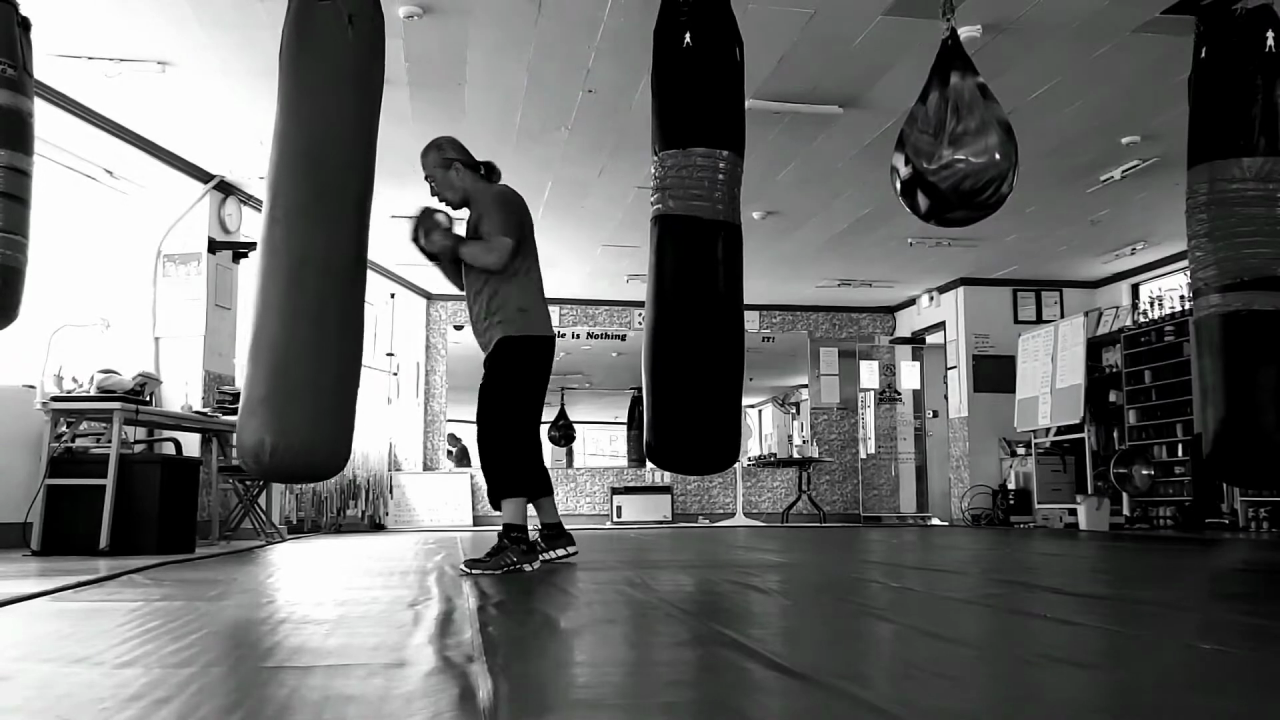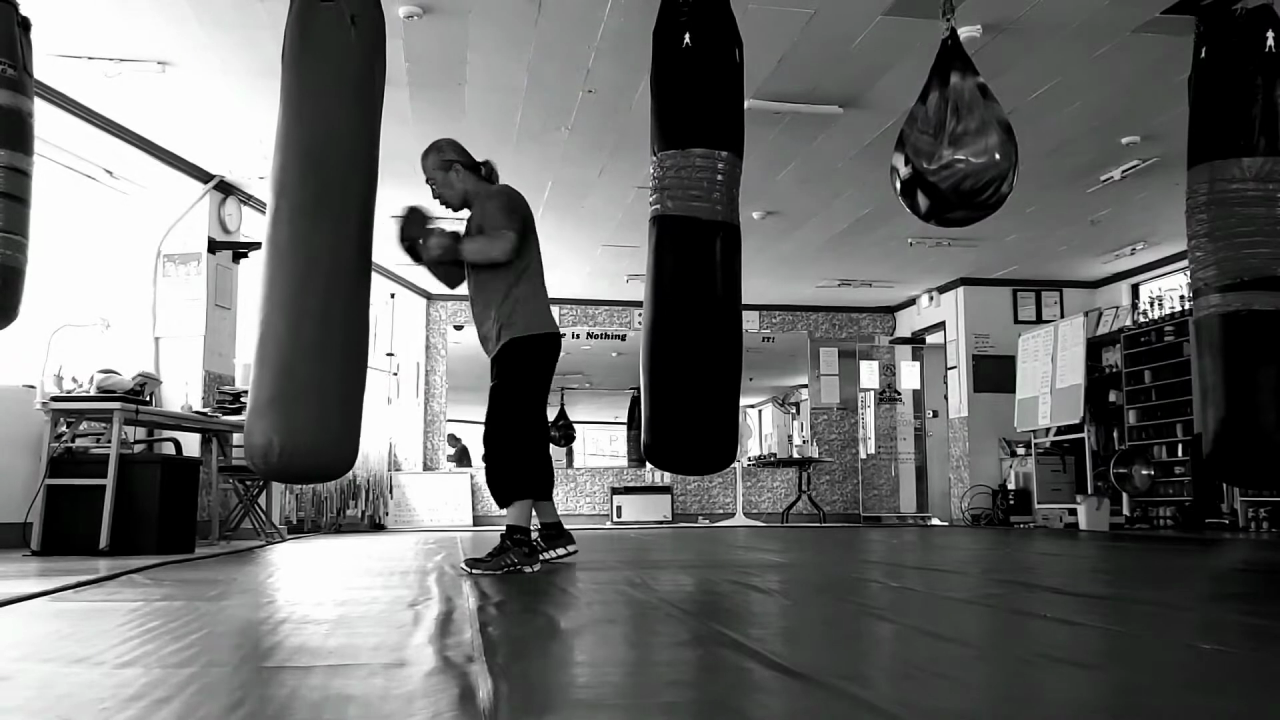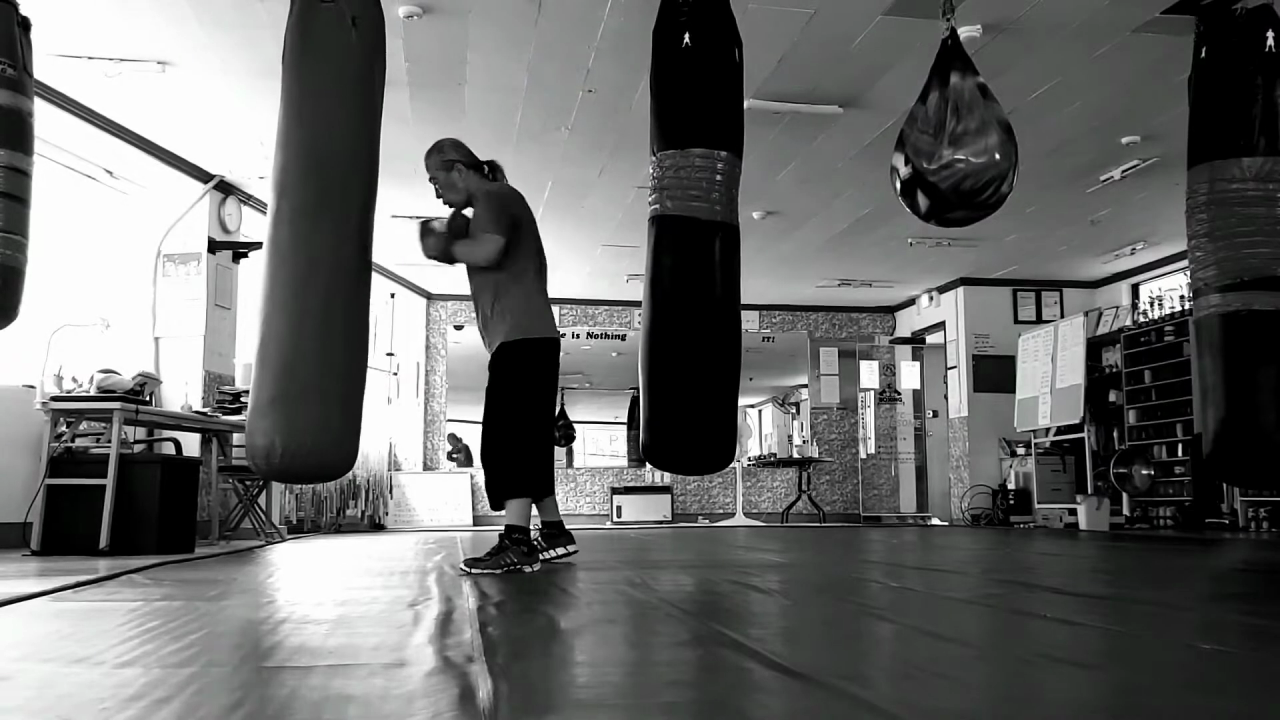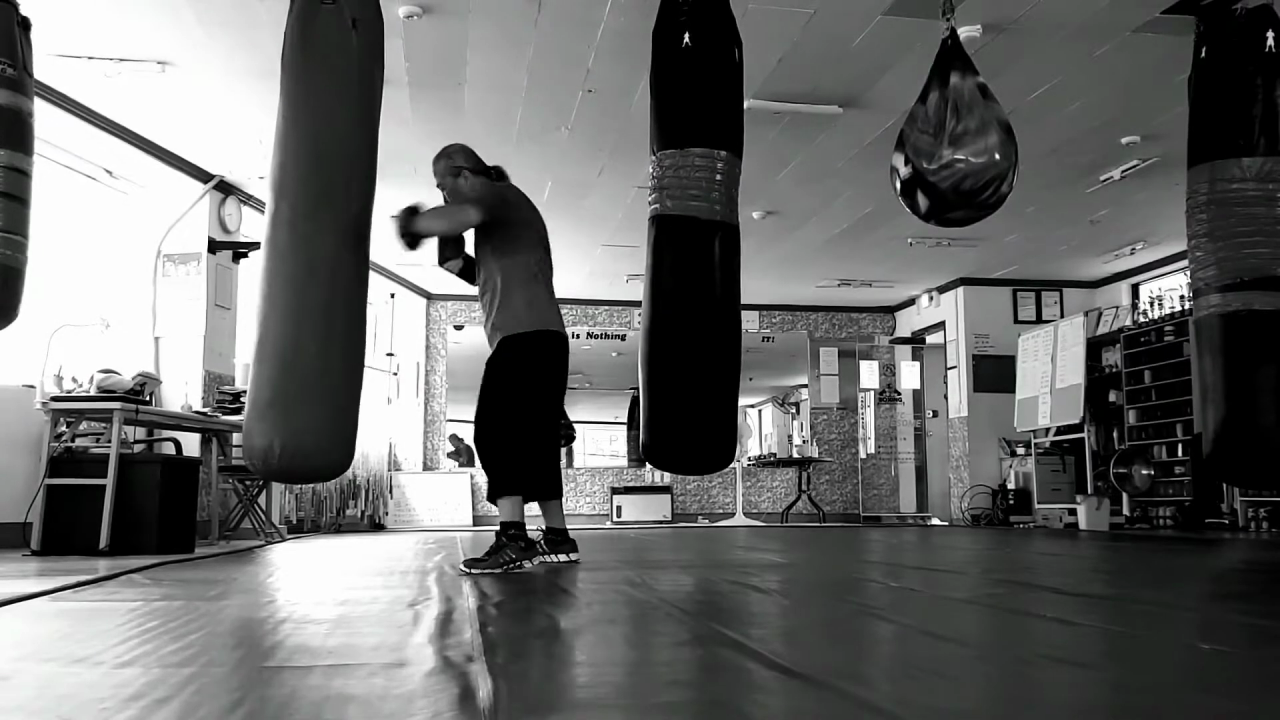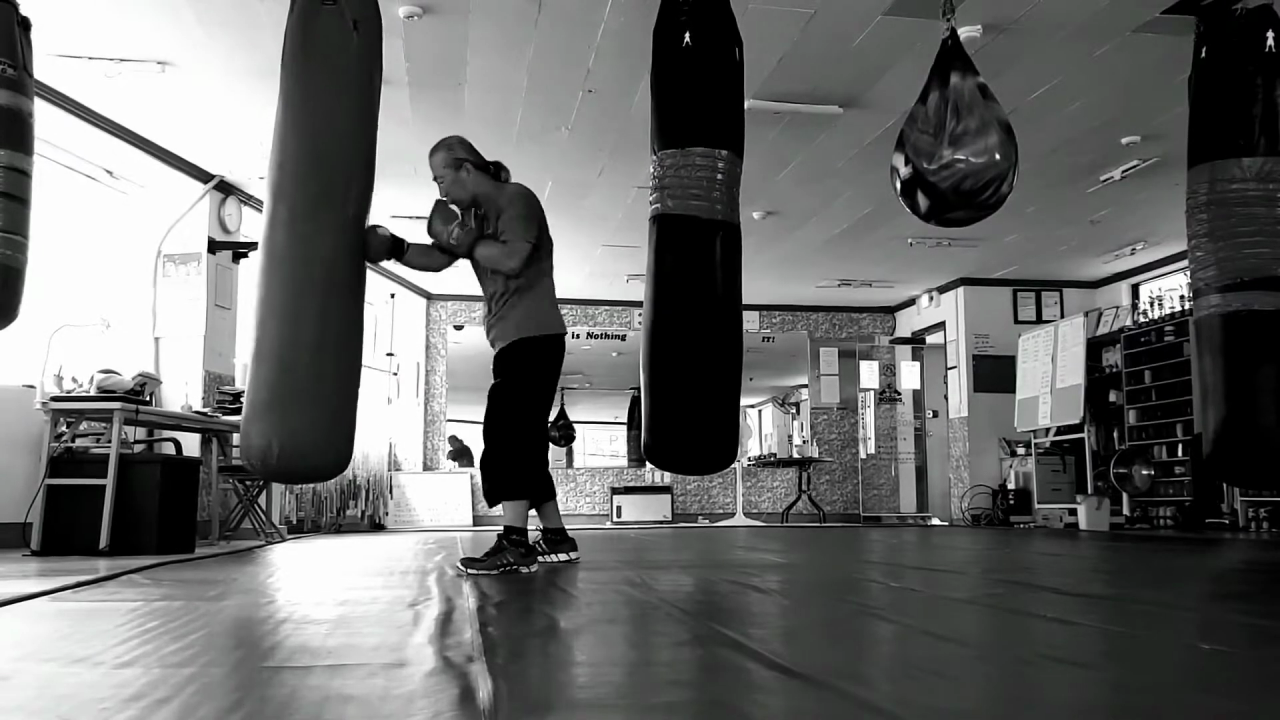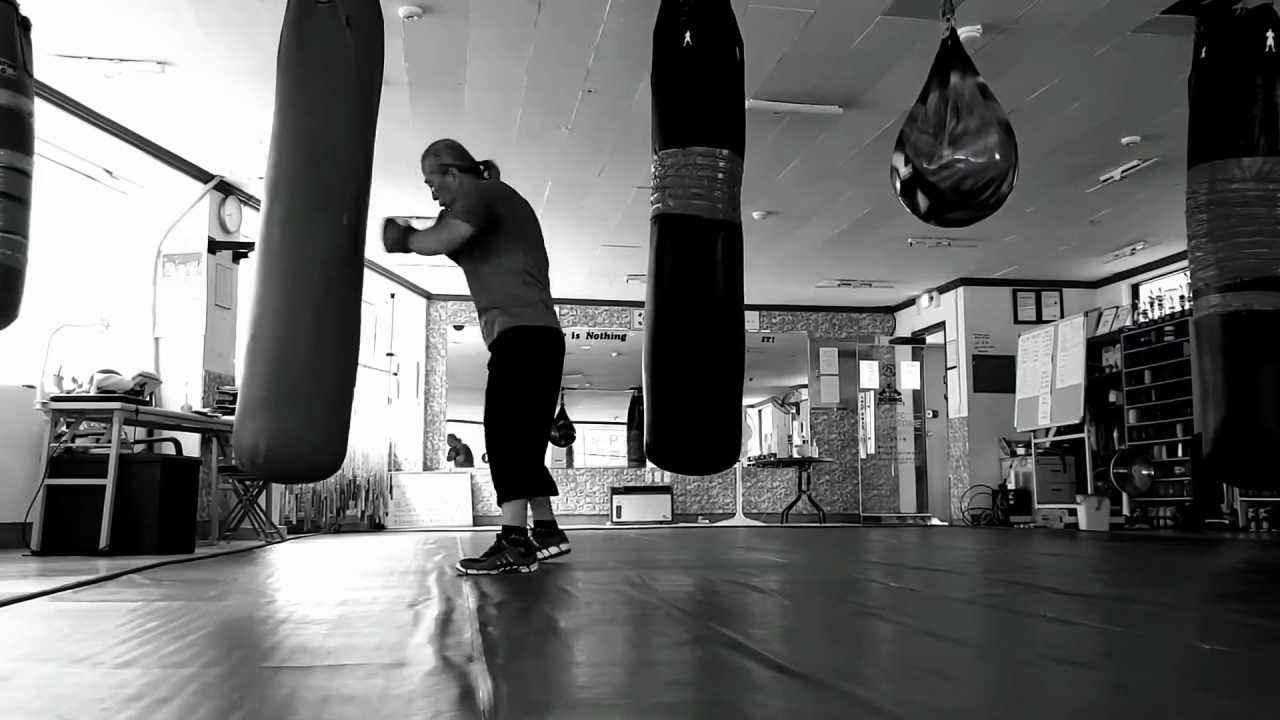
dt=0.3s
person 1, frame 1
left shoulder: (500, 200)
right shoulder: (481, 215)
left elbow: (496, 257)
right elbow: (469, 282)
left wrist: (446, 241)
right wrist: (441, 255)
left hip: (518, 339)
right hip: (509, 342)
left knee: (501, 433)
right knee: (516, 438)
left ankle: (515, 541)
right ankle: (554, 534)
person 1, frame 2
left shoulder: (499, 199)
right shoulder: (479, 223)
left elbow: (500, 249)
right elbow: (451, 276)
left wrist: (436, 242)
right wrist: (425, 247)
left hip: (526, 338)
right hip: (512, 343)
left knee: (510, 436)
right knee: (521, 439)
left ankle: (517, 542)
right ankle: (552, 533)
person 1, frame 3
left shoulder: (495, 198)
right shoulder: (494, 207)
left elbow: (482, 253)
right elbow: (485, 268)
left wrist: (441, 246)
right wrist: (448, 245)
left hip: (521, 338)
right hip: (529, 340)
left knee: (505, 435)
right knee: (526, 437)
left ankle: (517, 541)
right ankle: (555, 534)
person 1, frame 4
left shoulder: (494, 195)
right shoulder: (512, 205)
left elbow: (460, 216)
right elbow: (490, 275)
left wrist: (413, 223)
right wrist: (459, 257)
left hip: (523, 336)
right hip: (546, 338)
left knee: (497, 429)
right knee: (537, 440)
left ankle: (512, 539)
right ankle: (557, 537)
person 1, frame 5
left shoulder: (517, 199)
right shoulder: (475, 212)
left elbow: (511, 260)
right elbow: (436, 260)
left wrist: (459, 238)
right wrist: (392, 247)
left hip: (533, 337)
right hip: (520, 341)
left knee: (507, 434)
right knee: (521, 439)
left ankle: (514, 543)
right ankle: (555, 537)
person 1, frame 6
left shoulder: (482, 192)
right shoulder: (508, 201)
left elbow: (448, 237)
left wrist: (405, 237)
right wrist: (433, 240)
left hip: (520, 333)
right hip: (537, 335)
left knee: (506, 435)
right knee: (521, 436)
left ankle: (515, 540)
right ankle: (545, 532)
